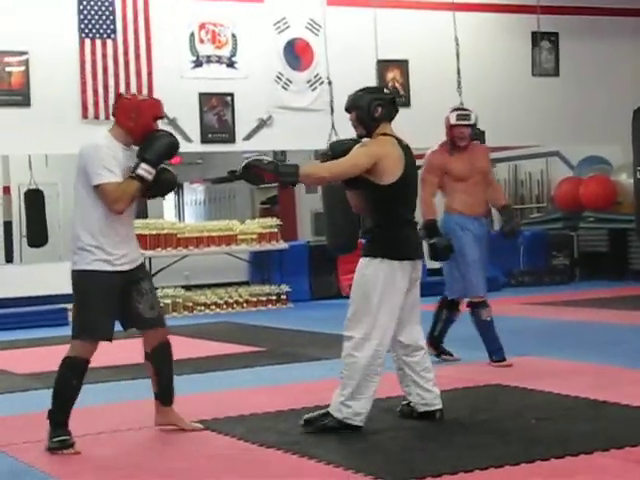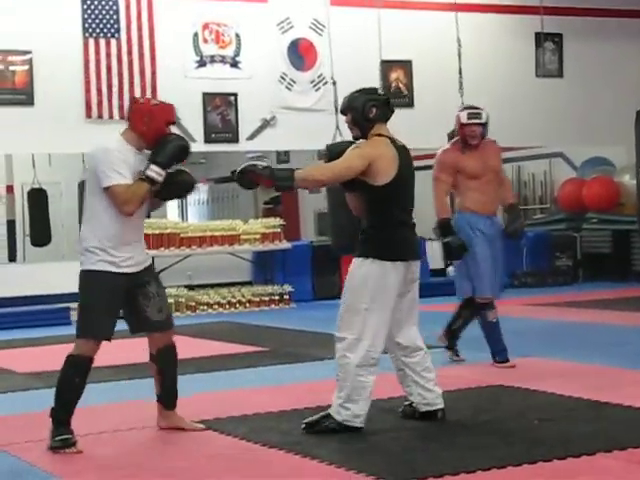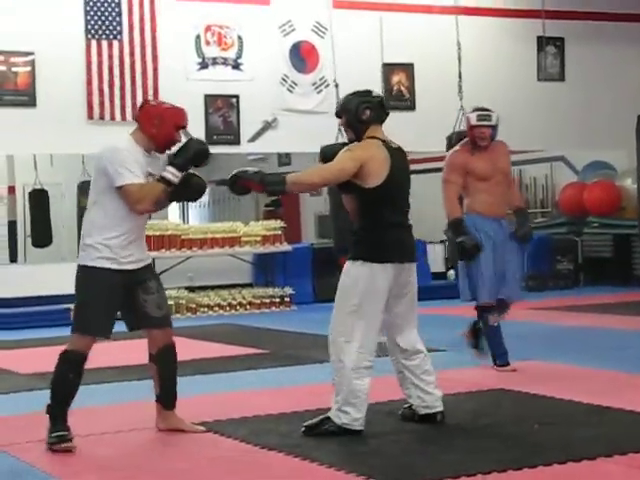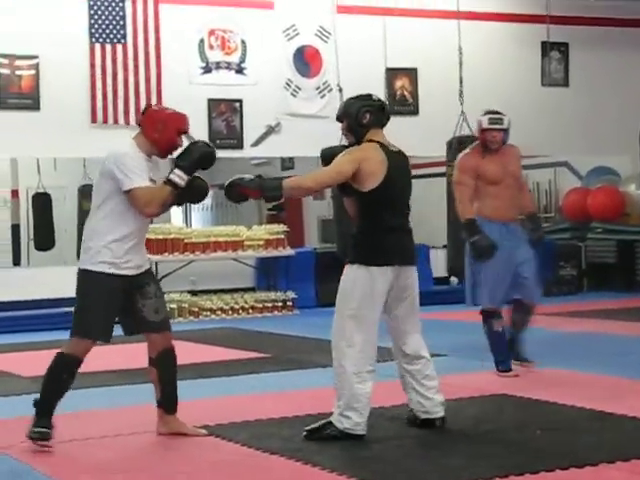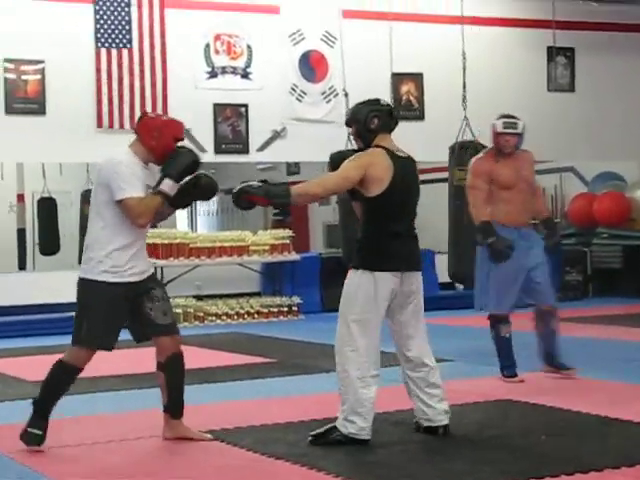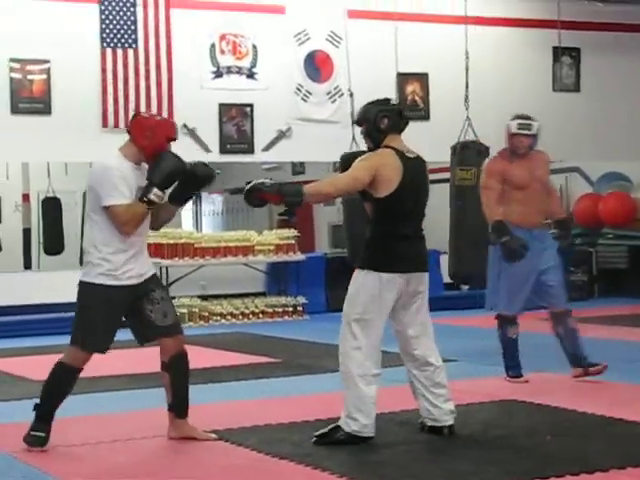
dt=0.1s
person 1, frame 1
left shoulder: (129, 152)
right shoulder: (98, 150)
right elbow: (116, 202)
left wrist: (152, 185)
right wrist: (148, 164)
left hip: (129, 262)
right hip: (94, 265)
left knee: (156, 332)
right knee: (85, 345)
left ankle: (164, 410)
right ankle: (58, 427)
person 1, frame 2
left shoulder: (145, 156)
right shoulder: (108, 154)
right elbow: (127, 204)
left wrist: (166, 188)
right wrist: (160, 166)
left hip: (138, 264)
right hip: (102, 267)
left knee: (162, 334)
right knee: (87, 345)
left ankle: (167, 412)
right ankle: (61, 425)
person 1, frame 3
left shoulder: (152, 158)
right shoulder: (118, 153)
right elbow: (139, 202)
left wrist: (176, 191)
right wrist: (175, 168)
left hip: (137, 263)
right hip: (100, 264)
left knee: (162, 334)
right knee: (82, 341)
left ankle: (166, 413)
right ankle: (58, 422)
person 1, frame 4
left shoulder: (150, 162)
right shoulder: (123, 158)
right elbow: (147, 206)
left wrist: (182, 194)
right wrist: (182, 170)
left hip: (137, 268)
right hip: (101, 269)
left knee: (161, 338)
right knee: (81, 343)
left ankle: (168, 418)
right ankle: (42, 417)
person 1, frame 5
left shoulder: (148, 169)
right shoulder: (118, 166)
right elbow: (140, 217)
left wrist: (181, 195)
right wrist: (171, 179)
left hip: (141, 274)
right hip: (102, 278)
left knee: (170, 343)
right knee: (81, 352)
left ankle: (173, 423)
right ankle: (38, 420)
person 1, frame 6
left shoulder: (145, 170)
right shoulder: (108, 169)
right elbow: (125, 224)
left wrist: (183, 192)
right wrist: (156, 186)
left hip: (142, 276)
right hip: (102, 281)
left knee: (174, 343)
right knee: (79, 354)
left ankle: (179, 423)
right ankle: (41, 422)
person 2, frame 1
left shoulder: (374, 148)
right shoulder: (400, 149)
left elbow: (325, 173)
left wrist: (274, 171)
right wrist: (351, 175)
left hip: (385, 253)
right hip: (407, 252)
left knee: (364, 336)
right knee: (407, 333)
left ankle: (347, 412)
right ankle: (426, 402)
person 2, frame 2
left shoulder: (369, 149)
right shoulder: (399, 151)
left elbow: (321, 176)
left wrist: (270, 175)
right wrist: (352, 178)
left hip: (379, 254)
right hip: (406, 252)
left knee: (356, 336)
right knee: (405, 332)
left ankle: (348, 414)
right ankle: (428, 401)
person 2, frame 3
left shoulder: (362, 151)
right shoulder: (396, 153)
left elbow: (313, 180)
left wrist: (261, 180)
right wrist: (346, 181)
left hip: (372, 256)
right hip: (401, 255)
left knee: (350, 338)
right knee: (405, 335)
left ankle: (347, 417)
right ankle: (428, 404)
person 2, frame 4
left shoulder: (361, 155)
right shoulder: (399, 158)
left elbow: (311, 183)
left wrist: (259, 187)
right wrist: (347, 183)
left hip: (370, 260)
right hip: (403, 259)
left knee: (352, 343)
right knee: (409, 339)
left ankle: (349, 422)
right ankle: (430, 410)
person 2, frame 5
left shoulder: (367, 160)
right shoulder: (409, 163)
left elbow: (318, 189)
left wrist: (267, 194)
right wrist: (356, 188)
left hip: (375, 265)
right hip: (408, 264)
left knee: (356, 348)
right knee: (414, 345)
left ankle: (354, 427)
right ankle: (434, 417)
person 2, frame 6
left shoulder: (377, 160)
right shoulder: (418, 163)
left elbow: (328, 189)
left wrist: (277, 191)
right wrist: (367, 190)
left hip: (381, 266)
right hip: (414, 265)
left knee: (355, 344)
right knee: (420, 345)
left ankle: (357, 424)
right ankle: (440, 416)
person 3, frame 1
left shoulder: (480, 150)
right shoulder: (437, 157)
left elbow: (491, 185)
right elbow: (427, 197)
left wrist: (507, 213)
right wrist: (432, 234)
left hip: (480, 223)
right hip: (458, 225)
left knee: (456, 292)
right knee: (476, 292)
left ankle: (434, 341)
right ankle: (496, 352)
person 3, frame 2
left shoulder: (493, 148)
right shoulder: (449, 156)
left elbow: (502, 183)
right elbow: (440, 196)
left wrist: (514, 213)
right wrist: (447, 233)
left hip: (493, 223)
right hip: (470, 224)
left knee: (481, 291)
right knee: (484, 292)
left ankle: (450, 334)
right ankle: (498, 352)
person 3, frame 3
left shoulder: (502, 149)
right shoulder: (458, 156)
right elbow: (451, 197)
left wrist: (522, 217)
right wrist: (459, 233)
left hip: (503, 225)
right hip: (477, 226)
left knee: (508, 293)
right knee: (487, 295)
left ankle: (476, 332)
right ankle: (499, 356)
person 3, frame 4
left shoulder: (512, 153)
right shoulder: (469, 160)
right elbow: (463, 199)
left wrist: (533, 221)
right wrist: (474, 234)
left hip: (514, 229)
right hip: (487, 230)
left knee: (529, 296)
right knee: (491, 301)
left ankle: (512, 345)
right ankle: (502, 361)
person 3, frame 5
left shoulder: (526, 158)
right shoulder: (482, 164)
right elbow: (477, 203)
left wrist: (549, 226)
right wrist: (489, 236)
left hip: (527, 235)
right hip: (501, 235)
left knee: (546, 301)
right knee: (499, 307)
left ankle: (552, 359)
right ankle: (507, 367)
person 3, frame 6
left shoulder: (541, 159)
right shoulder: (496, 165)
right elbow: (490, 203)
left wrist: (564, 227)
right wrist: (503, 236)
left hip: (542, 237)
right hip: (515, 237)
left knee: (559, 304)
right knee: (508, 308)
left ankle: (579, 362)
right ankle: (512, 368)
